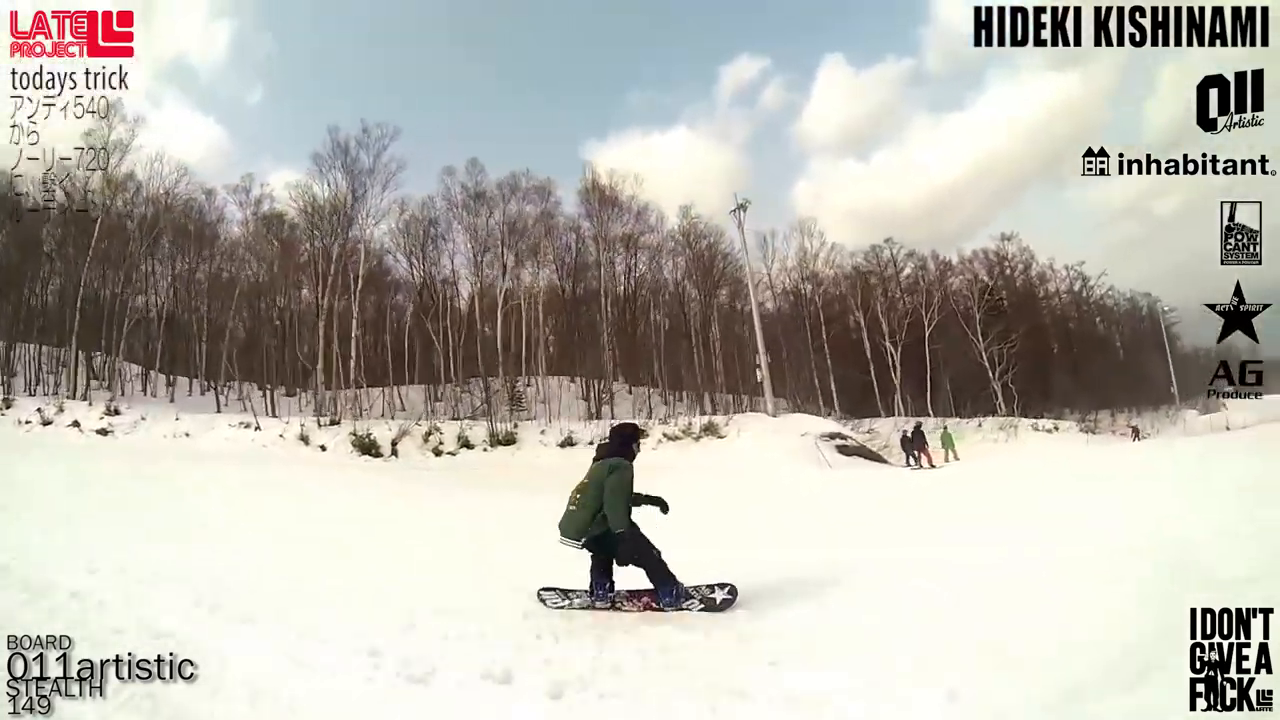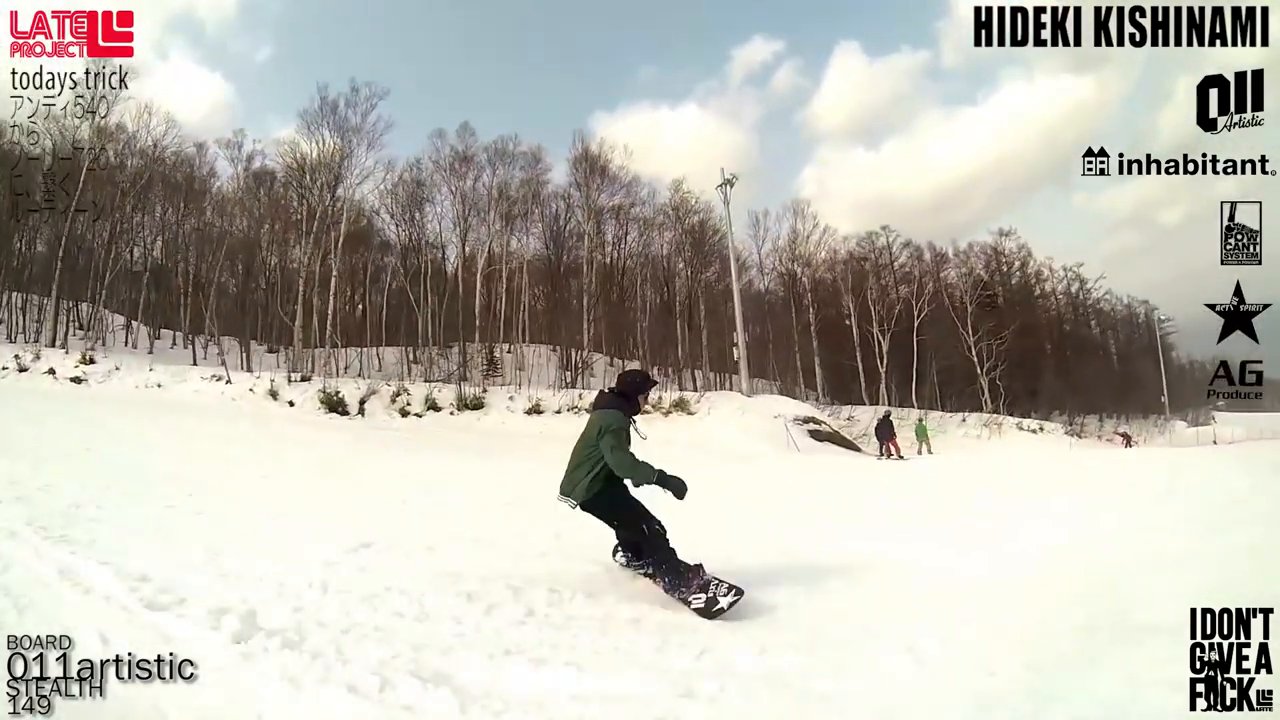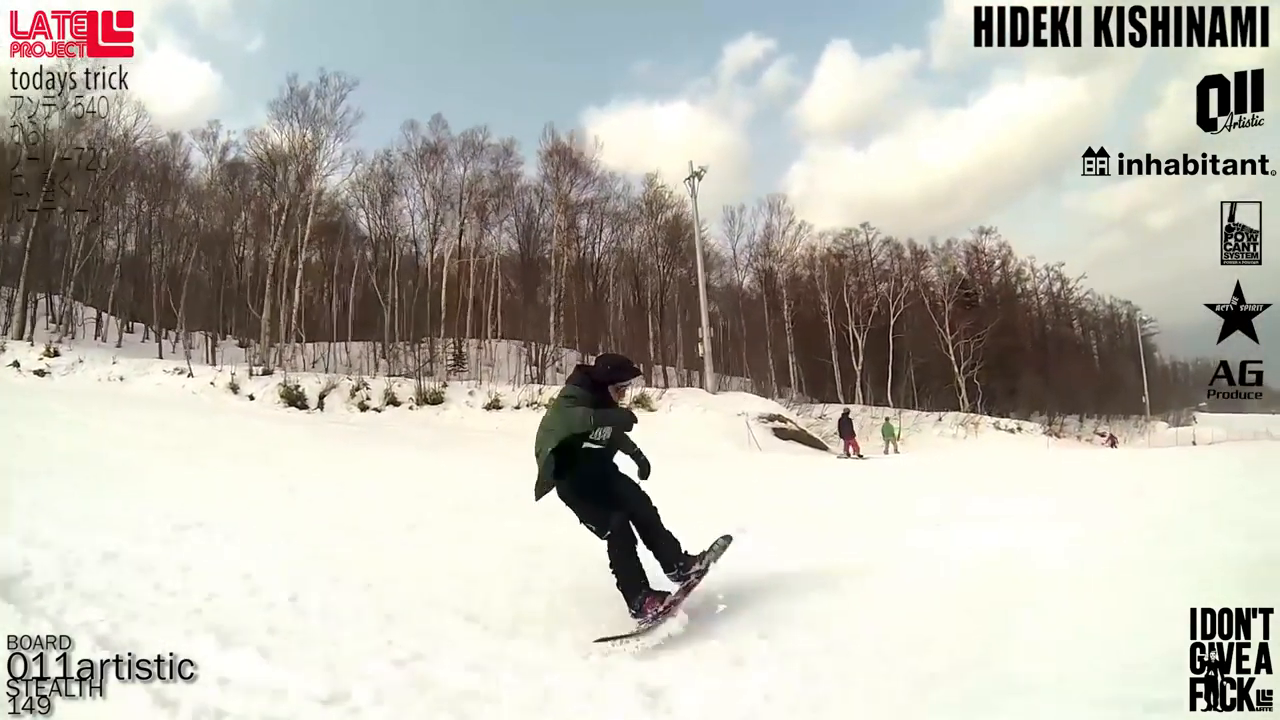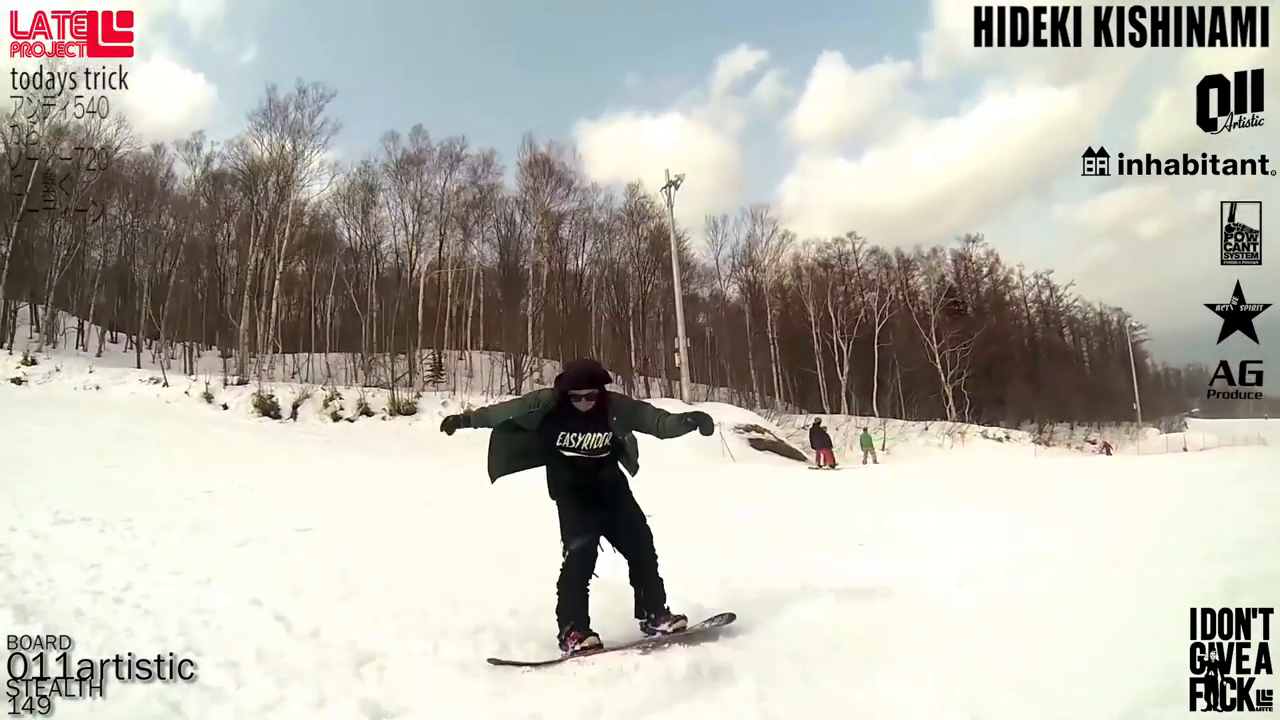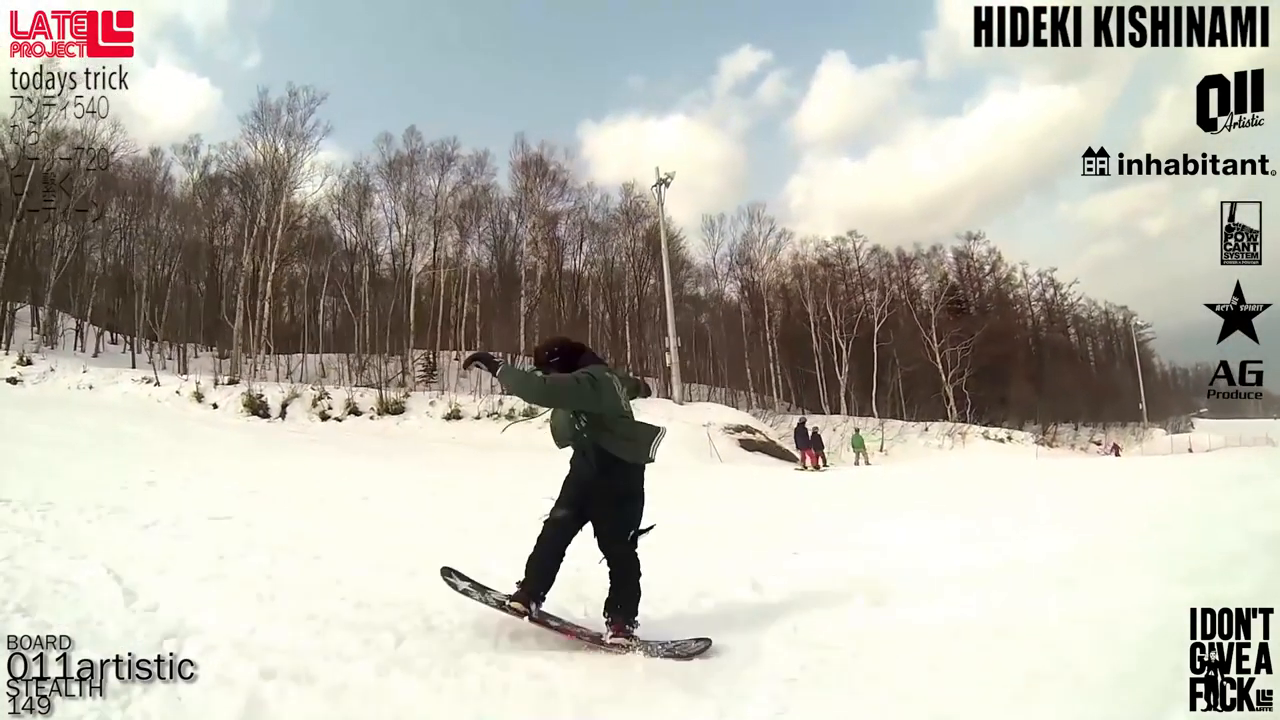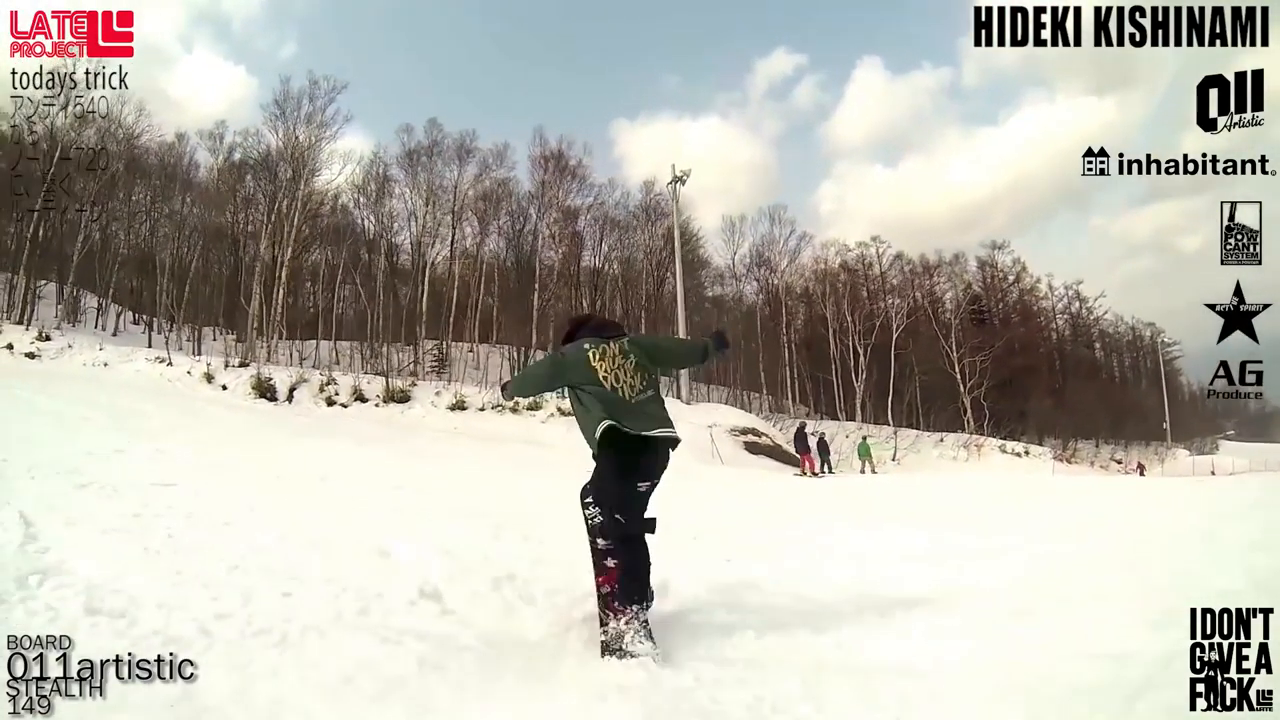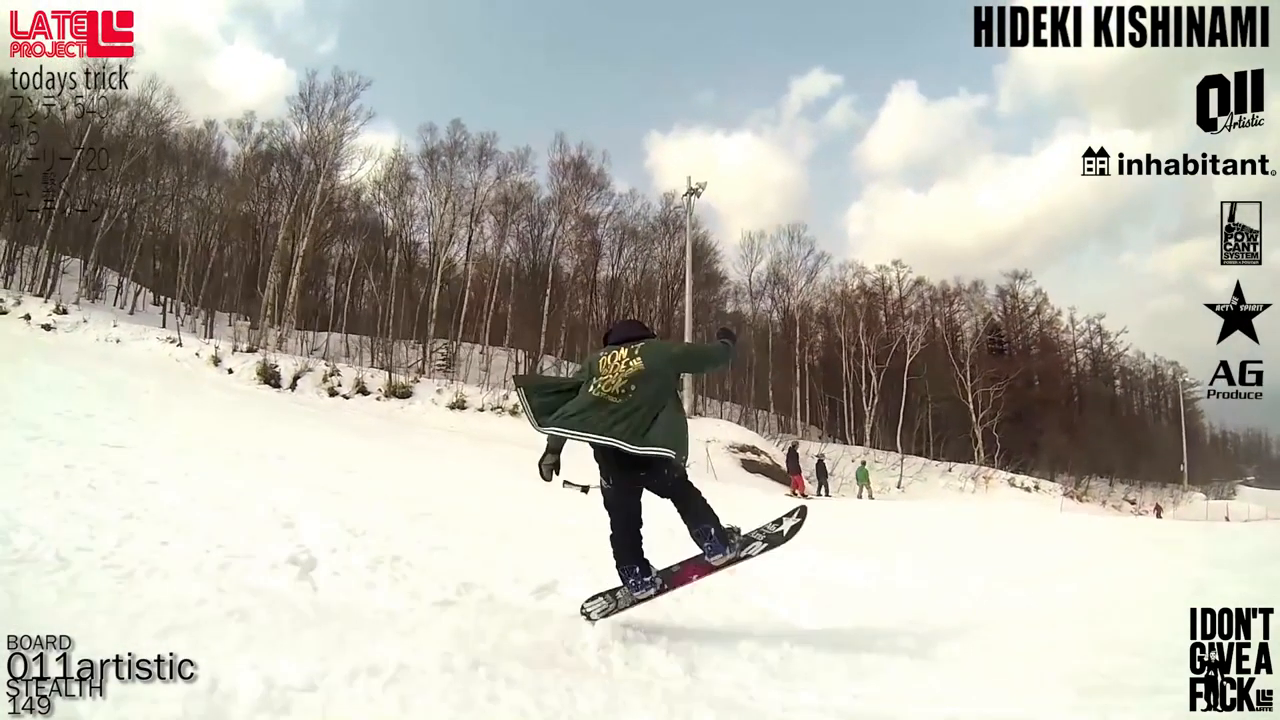
dt=0.4s
person 1, frame 1
left shoulder: (601, 463)
right shoulder: (621, 466)
right elbow: (615, 500)
left wrist: (649, 499)
right wrist: (623, 535)
left hip: (576, 527)
right hip: (600, 529)
right knee: (648, 556)
left ankle: (600, 592)
person 1, frame 2
left shoulder: (610, 412)
right shoulder: (614, 420)
right elbow: (621, 461)
left wrist: (640, 469)
right wrist: (662, 478)
left hip: (596, 483)
right hip: (594, 489)
left knee: (626, 510)
right knee: (648, 528)
left ankle: (633, 554)
right ankle: (676, 580)
person 1, frame 3
left shoulder: (603, 400)
right shoulder: (574, 396)
right elbow: (564, 419)
left wrist: (636, 453)
right wrist: (601, 417)
left hip: (601, 472)
right hip: (576, 481)
left knee: (642, 510)
right knee: (618, 531)
left ankle: (677, 564)
right ankle: (640, 600)
person 1, frame 4
left shoulder: (617, 407)
right shoulder: (548, 403)
left elbow: (660, 423)
right elbow: (504, 412)
left wrist: (689, 420)
right wrist: (463, 420)
left hip: (612, 489)
right hip: (573, 494)
left knee: (641, 546)
right knee: (580, 555)
left ankle: (654, 616)
right ankle: (573, 631)
person 1, frame 5
left shoulder: (587, 382)
right shoulder: (601, 376)
left elbow: (541, 389)
right elbow: (627, 383)
left wrist: (497, 367)
right wrist: (639, 386)
left hip: (619, 479)
right hip: (585, 471)
left knee: (619, 549)
right knee: (554, 531)
left ankle: (620, 619)
right ankle: (529, 594)
person 1, frame 6
left shoulder: (572, 354)
right shoulder: (636, 345)
left elbow: (533, 378)
right elbow: (685, 351)
left wrist: (510, 389)
right wrist: (713, 344)
left hip: (623, 448)
right hip: (648, 442)
left knee: (623, 526)
right knee: (595, 495)
left ankle: (632, 602)
right ankle: (611, 552)
person 1, frame 7
left shoulder: (596, 361)
right shoulder: (661, 351)
left elbow: (566, 399)
right elbow: (713, 356)
left wrist: (552, 450)
right wrist: (726, 342)
left hip: (612, 456)
right hip: (653, 449)
left knee: (623, 519)
right knee: (681, 490)
left ankle: (637, 577)
right ankle: (717, 544)
